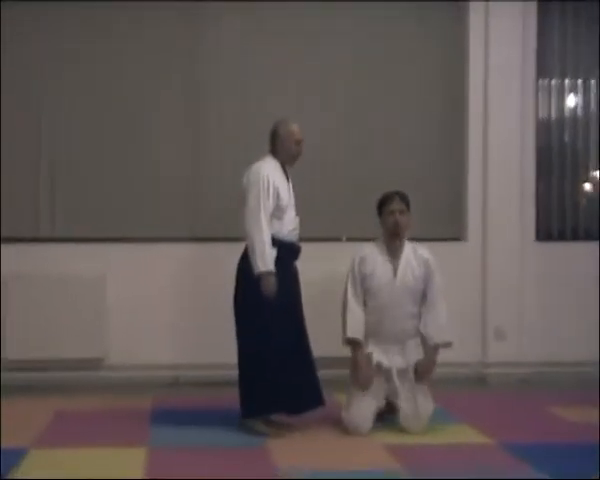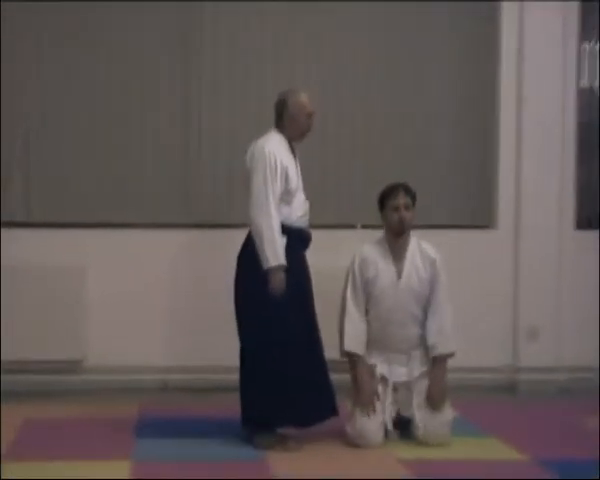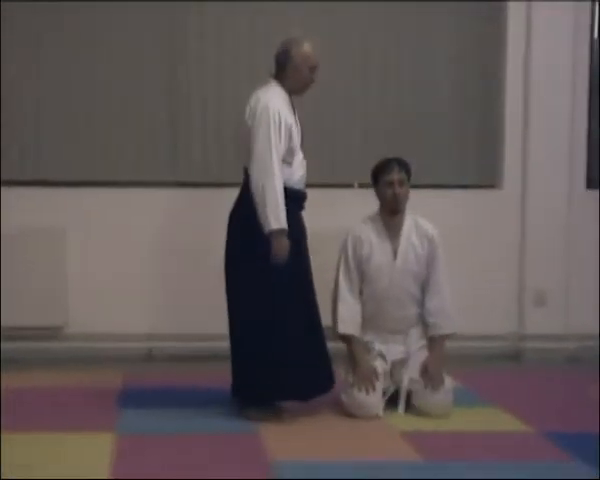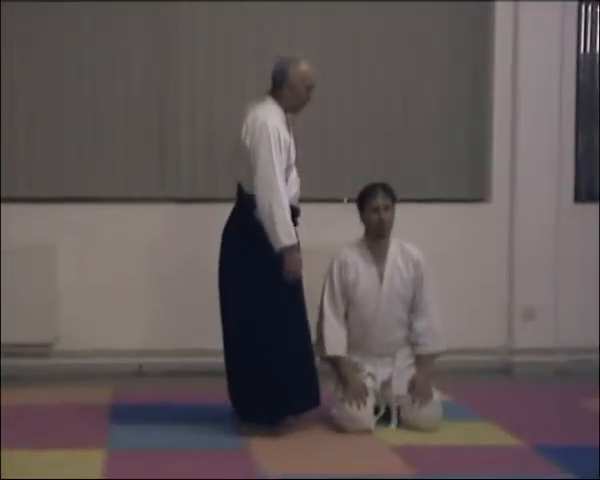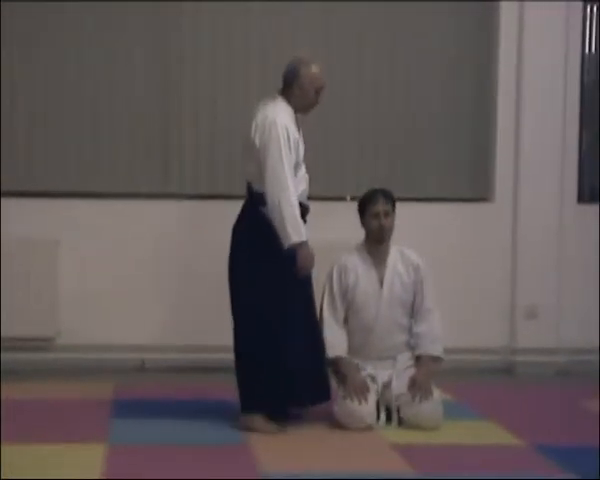
dt=0.3s
person 1, frame 1
left shoulder: (280, 173)
right shoulder: (262, 173)
right elbow: (257, 225)
right wrist: (265, 272)
left hip: (281, 263)
right hip: (265, 265)
left knee: (283, 339)
right knee: (263, 341)
left ankle: (264, 408)
right ankle: (256, 412)
person 1, frame 2
left shoulder: (285, 149)
right shoulder: (268, 150)
right elbow: (263, 212)
right wrist: (274, 267)
left hip: (287, 253)
right hip: (270, 257)
left knee: (289, 341)
right knee: (270, 343)
left ankle: (271, 419)
right ankle: (262, 426)
person 1, frame 3
left shoulder: (281, 101)
right shoulder: (269, 104)
right elbow: (265, 172)
right wrist: (277, 231)
left hip: (279, 213)
right hip: (264, 217)
left knee: (284, 307)
right knee: (263, 310)
left ankle: (266, 391)
right ankle: (255, 397)
person 1, frame 4
left shoulder: (270, 114)
right shoulder: (267, 122)
right elbow: (270, 190)
right wrist: (289, 246)
left hip: (263, 231)
right hip: (257, 234)
left knee: (277, 321)
right knee: (258, 324)
left ankle: (268, 405)
right ankle: (254, 412)
person 1, frame 5
left shoulder: (280, 113)
right shoulder: (276, 121)
right elbow: (279, 188)
left wrist: (295, 238)
right wrist: (299, 243)
left hip: (274, 229)
right hip: (266, 232)
left knee: (288, 317)
right knee: (266, 321)
left ankle: (275, 399)
right ankle: (256, 408)
person 2, frame 1
left shoulder: (423, 259)
right shoulder: (364, 258)
left elbow: (434, 308)
right elbow: (353, 306)
left wrist: (431, 353)
right wrist: (358, 353)
left hip: (410, 352)
right hip: (372, 351)
left knee: (416, 424)
right knee: (357, 425)
left ankle: (392, 402)
right ankle: (378, 402)
person 2, frame 2
left shoulder: (429, 258)
right shoulder: (365, 258)
left elbow: (439, 315)
right elbow: (353, 315)
left wrist: (439, 373)
right wrist: (361, 374)
left hip: (417, 363)
right hip: (375, 362)
left knee: (437, 434)
right knee: (366, 436)
left ankle: (404, 418)
right ankle: (385, 417)
person 2, frame 3
left shoulder: (426, 234)
right shoulder: (358, 236)
left elbow: (437, 294)
right elbow: (347, 296)
left wrist: (437, 352)
right wrist: (359, 356)
left hip: (414, 339)
right hip: (371, 340)
left knee: (438, 404)
right knee: (364, 407)
left ankle: (402, 390)
right ankle: (384, 389)
person 2, frame 4
left shoulder: (412, 258)
right shoulder: (344, 261)
left elbow: (426, 315)
right elbow: (331, 319)
left wrist: (425, 369)
right wrist: (348, 375)
left hip: (402, 361)
right hip: (359, 363)
left knee: (428, 418)
right knee: (356, 420)
left ankle: (390, 404)
right ankle: (371, 403)
person 2, frame 5
left shoulder: (412, 263)
right shoulder: (345, 267)
left elbow: (426, 318)
right elbow: (331, 323)
left wrist: (425, 369)
right wrist: (348, 373)
left hip: (403, 365)
right hip: (358, 366)
left knee: (429, 416)
right knee: (356, 417)
left ankle: (391, 405)
right ankle: (370, 402)
